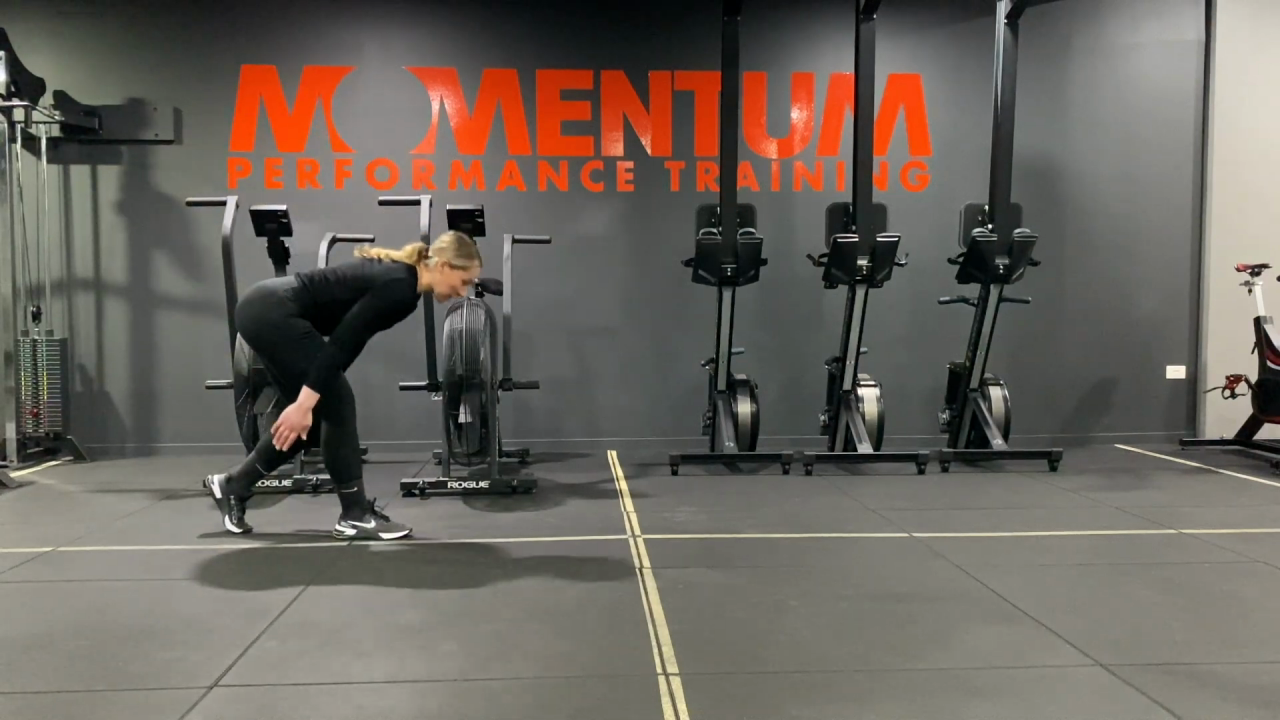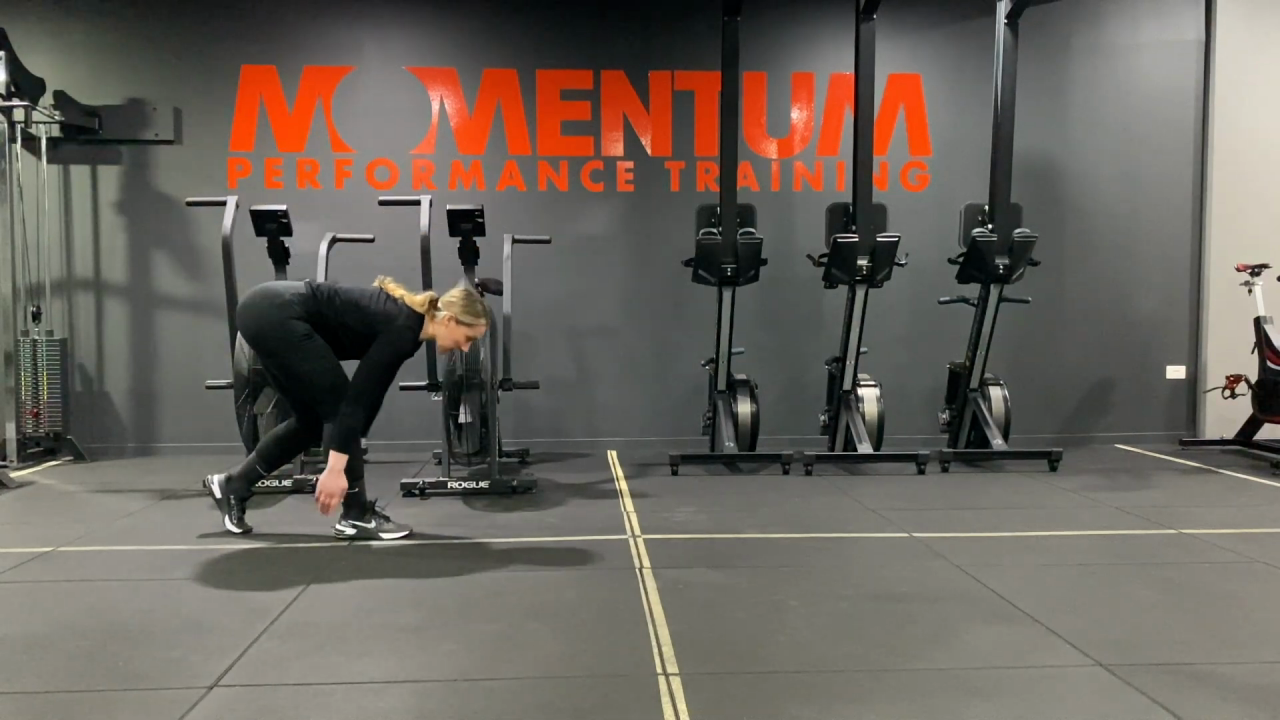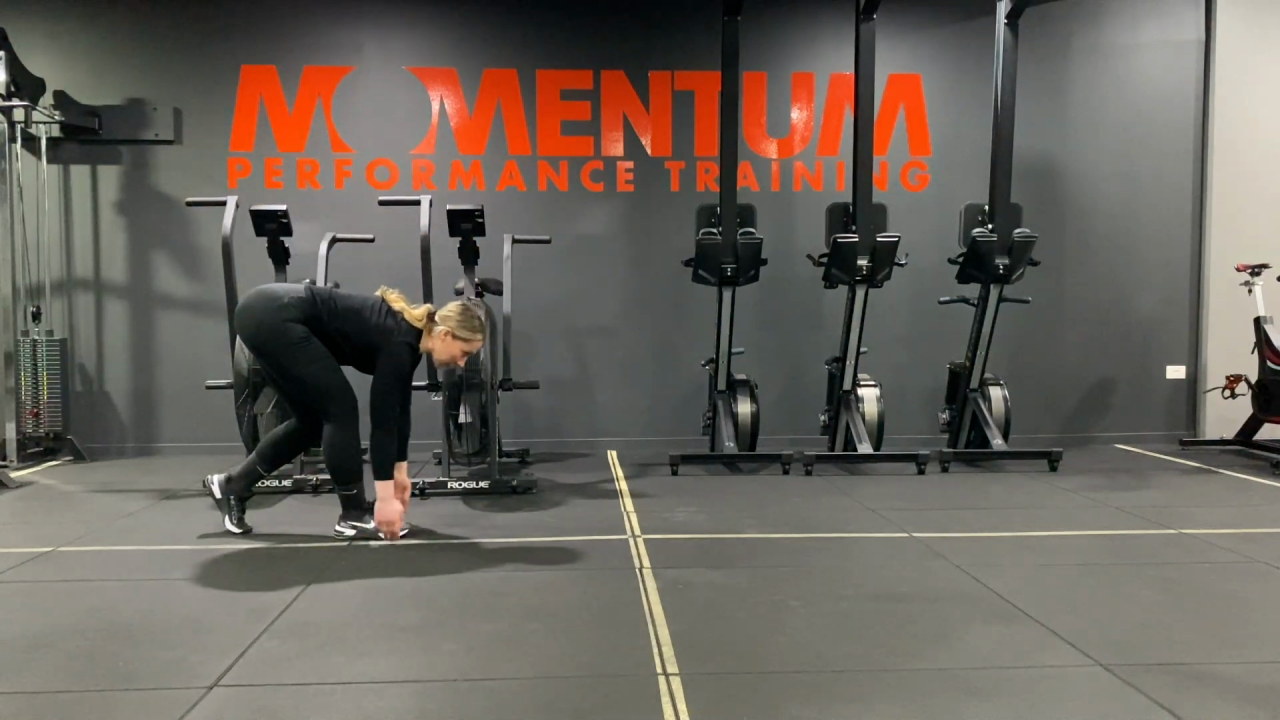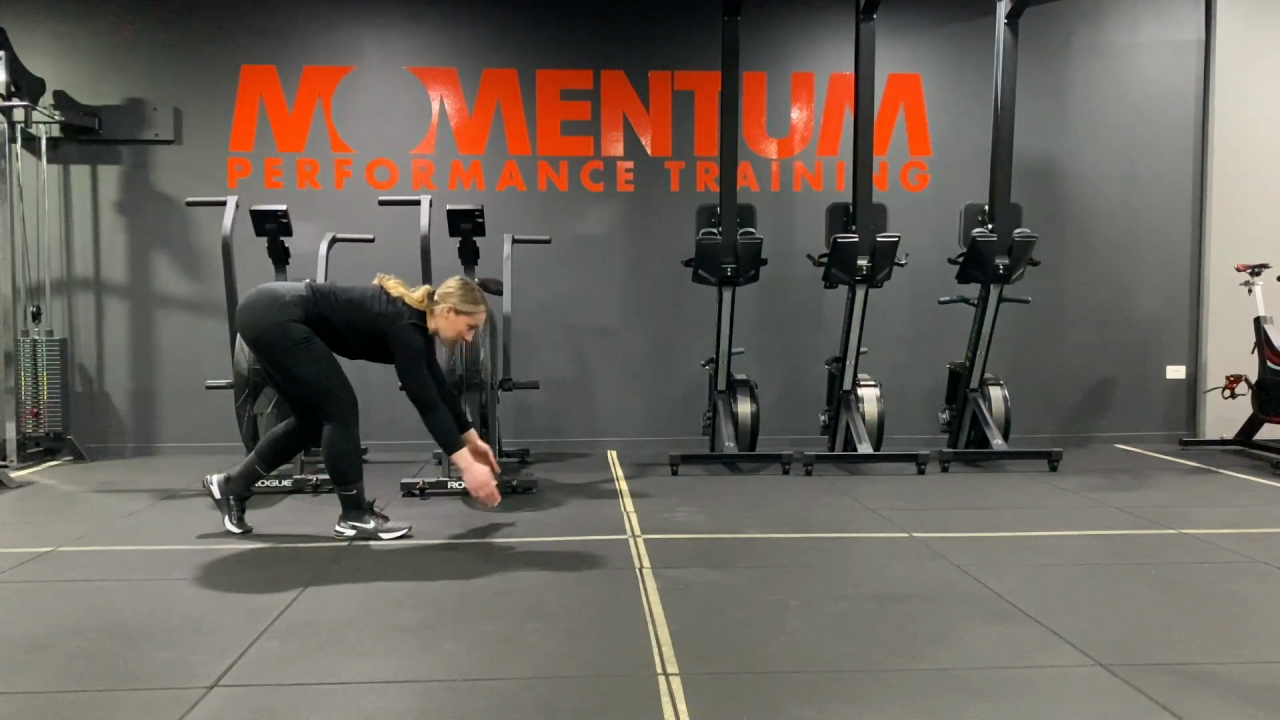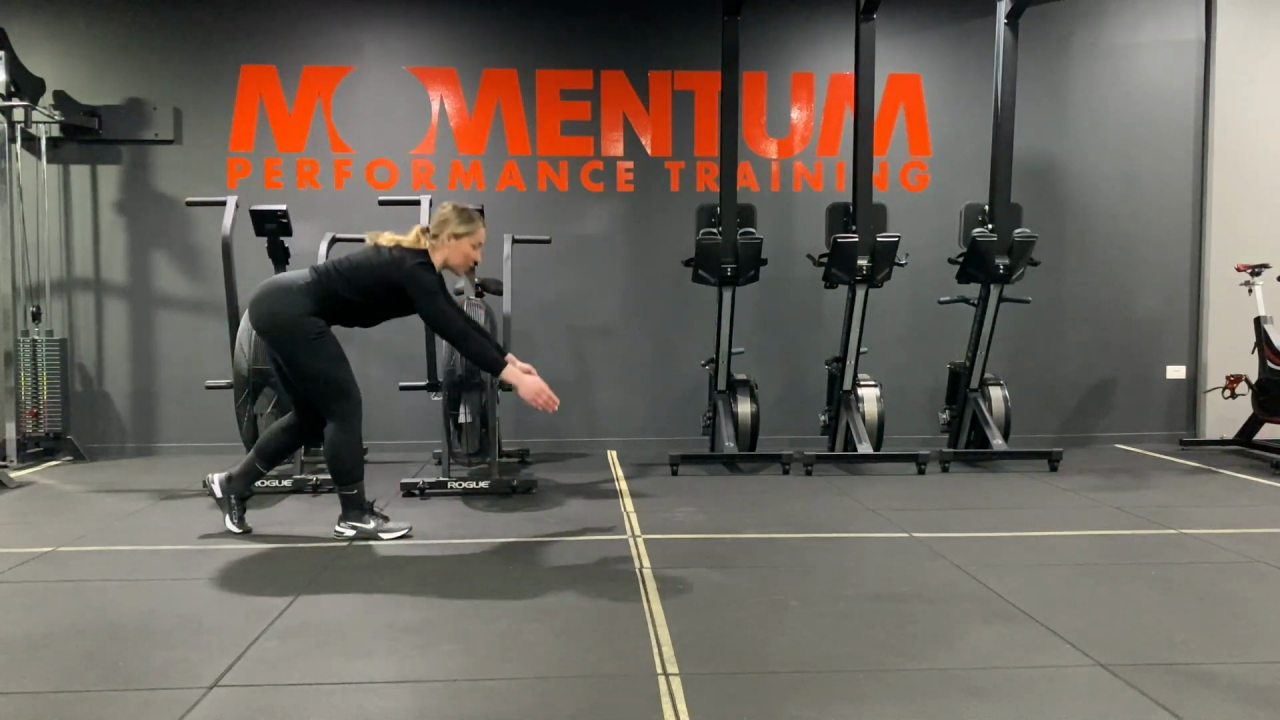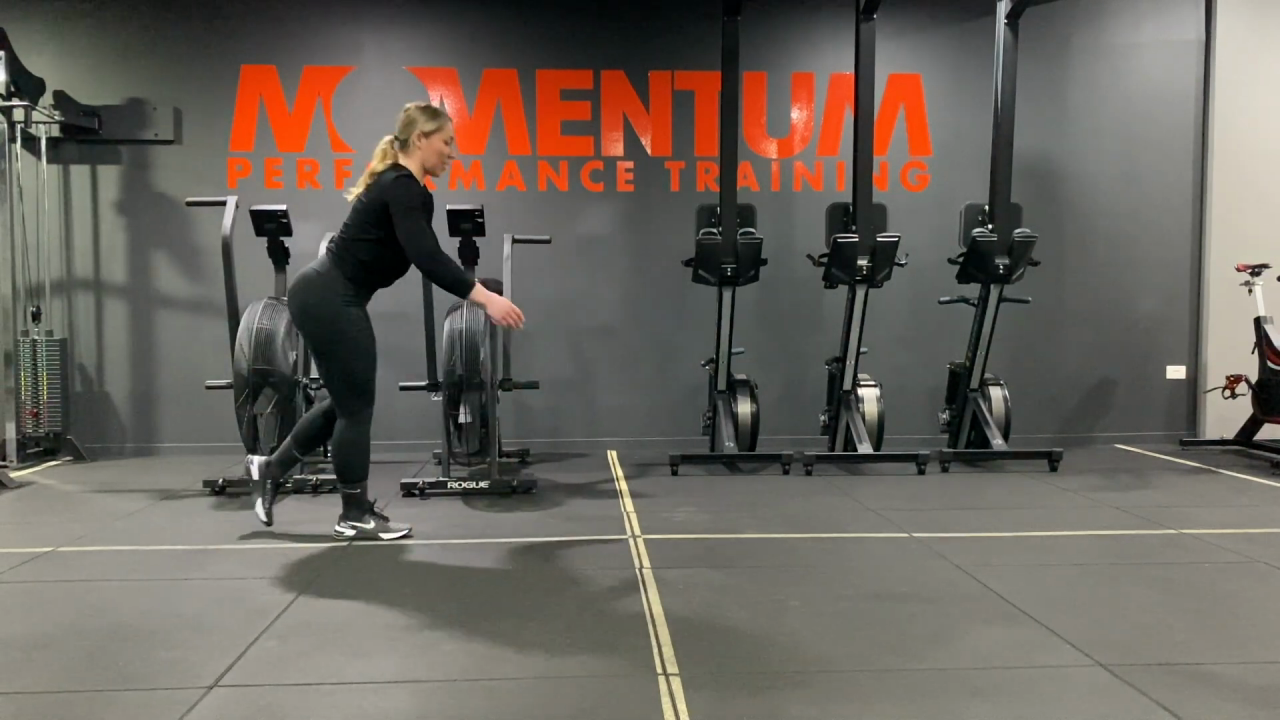
dt=0.3s
person 1, frame 1
left shoulder: (399, 278)
right shoulder: (399, 289)
left elbow: (348, 338)
right elbow: (341, 343)
left wrist: (307, 399)
right wrist: (305, 403)
left hip: (268, 313)
right hip: (272, 313)
right knee: (336, 405)
left ankle: (232, 487)
right ankle: (355, 515)
person 1, frame 2
left shoulder: (408, 323)
right shoulder: (401, 331)
left elbow: (372, 395)
right elbow: (357, 398)
left wrist: (347, 452)
right wrist: (336, 469)
left hip: (265, 312)
right hip: (275, 317)
left knee: (312, 418)
right knee: (335, 407)
left ankle: (232, 486)
right ankle: (357, 516)
person 1, frame 3
left shoulder: (409, 336)
right shoulder: (399, 343)
left elbow: (398, 412)
right elbow: (383, 420)
left wrist: (399, 471)
right wrist: (384, 496)
left hip: (264, 314)
right hip: (273, 319)
left knee: (313, 418)
right knee: (339, 409)
left ankle: (233, 486)
right ankle: (354, 518)
person 1, frame 4
left shoulder: (411, 322)
right shoulder: (404, 328)
left elbow: (437, 389)
right elbow: (426, 403)
left wrist: (472, 439)
right wrist: (465, 464)
left hip: (267, 317)
right hip: (274, 320)
left knee: (311, 418)
right knee: (340, 410)
left ankle: (232, 485)
right ankle: (355, 516)
person 1, frame 5
left shoulder: (417, 267)
right shoulder: (414, 270)
left elbow: (462, 325)
right elbow: (457, 335)
left wrist: (512, 362)
right wrist: (514, 377)
left hip: (280, 308)
right hip: (288, 312)
left knee: (313, 414)
right knee: (343, 406)
left ankle: (234, 484)
right ankle: (355, 517)
person 1, frame 6
left shoulder: (398, 184)
right shoulder: (404, 188)
left elbow: (423, 252)
right elbow: (427, 254)
left wrist: (477, 293)
right wrist: (483, 298)
left hip: (335, 298)
right hip: (328, 300)
left knee: (348, 399)
right knee: (355, 404)
left ankle: (273, 467)
right ankle: (355, 515)
